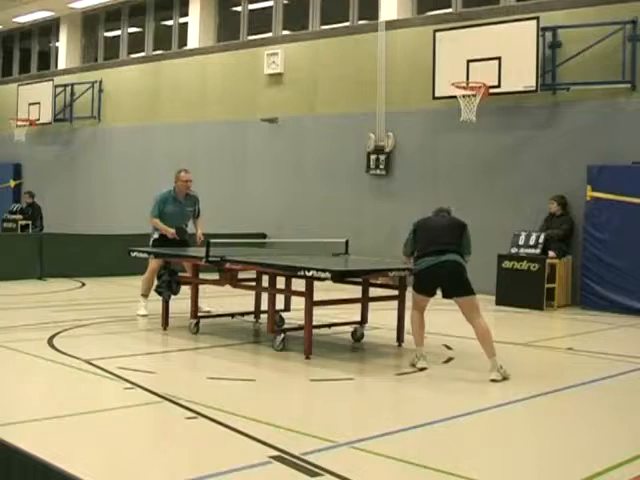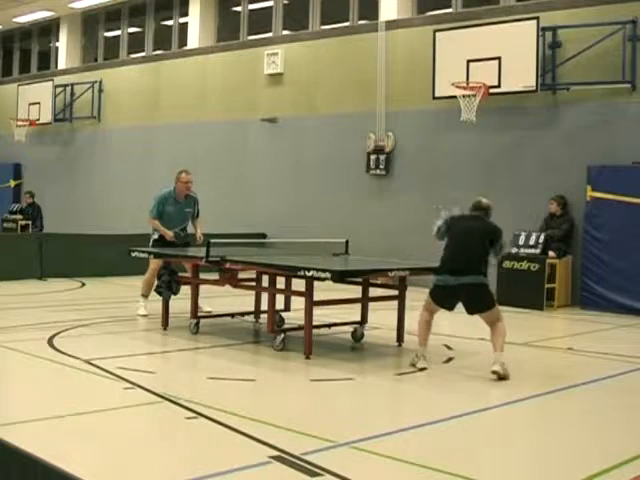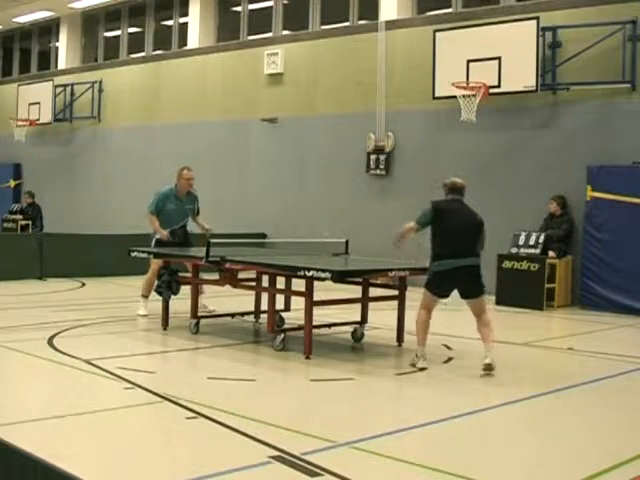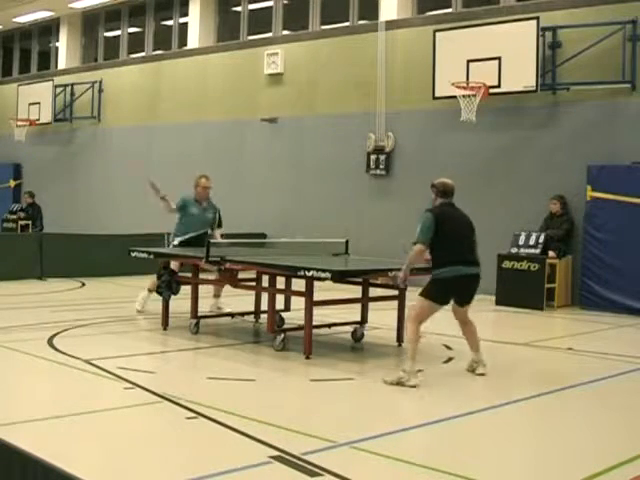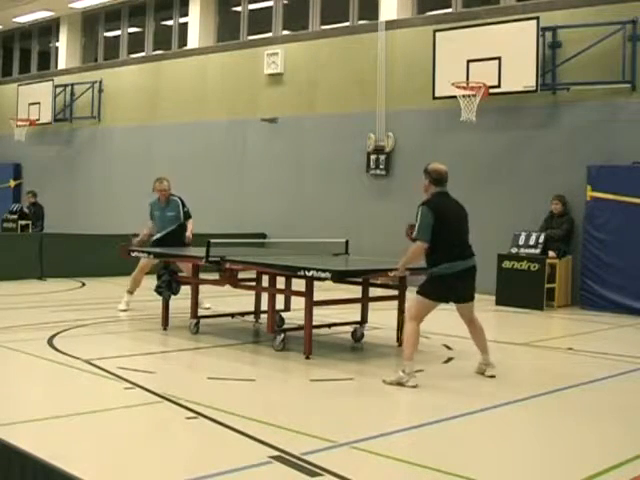
dt=0.7s
person 1, frame 1
left shoulder: (419, 224)
right shoulder: (460, 224)
left elbow: (406, 256)
right elbow: (466, 256)
left hip: (424, 267)
right hip: (453, 266)
left knee: (417, 309)
right knee: (475, 317)
left ankle: (419, 357)
right ankle: (495, 367)
person 1, frame 2
left shoulder: (454, 221)
right shoulder: (493, 229)
left elbow: (439, 234)
right elbow: (497, 253)
left wrist: (440, 223)
left hip: (445, 281)
right hip: (475, 283)
left knee: (427, 310)
right knee: (497, 322)
left ankle: (421, 357)
right ankle: (498, 362)
person 1, frame 3
left shoulder: (437, 207)
right shoulder: (476, 218)
left elbow: (412, 227)
left wrist: (399, 237)
left hip: (442, 267)
right hip: (471, 267)
left knee: (425, 308)
right knee: (481, 314)
left ankle: (420, 356)
right ankle: (489, 355)
person 1, frame 4
left shoulder: (432, 214)
right shoulder: (465, 218)
left elbow: (420, 248)
left wrist: (405, 269)
left hip: (447, 276)
right hip: (472, 274)
left knee: (414, 320)
right knee: (462, 316)
left ankle: (408, 372)
right ankle: (478, 361)
person 1, frame 5
left shoulder: (428, 207)
right shoulder: (459, 207)
left elbow: (421, 245)
left wrist: (402, 264)
left hip: (443, 274)
right hip: (467, 269)
left knee: (412, 318)
right knee: (469, 317)
left ankle: (407, 373)
right ankle: (487, 364)
person 2, frame 1
left shoulder: (193, 198)
right shoulder: (163, 196)
left elbow: (196, 217)
right elbow: (153, 219)
left wrist: (198, 230)
right wrist: (167, 230)
left hip: (181, 236)
right hip: (161, 236)
left knee: (193, 267)
right knee: (153, 267)
right ankle: (143, 303)
person 2, frame 2
left shoulder: (193, 198)
right shoulder: (163, 197)
left elbow: (195, 218)
right elbow: (152, 219)
left wrist: (198, 230)
right wrist: (166, 232)
left hip: (180, 237)
right hip: (161, 236)
right knee: (154, 267)
right ankle: (142, 303)
person 2, frame 3
left shoulder: (193, 196)
right shoulder: (164, 194)
left elbow: (195, 215)
right elbow: (151, 214)
left wrist: (203, 225)
right wrist: (160, 231)
left hip: (181, 235)
right hip: (163, 237)
right knee: (155, 269)
left ankle: (200, 301)
right ankle: (143, 304)
person 2, frame 4
left shoulder: (214, 208)
right shoulder: (187, 200)
left elbow: (216, 229)
right elbow: (172, 209)
left wrist: (218, 241)
right wrist: (163, 198)
right hip: (181, 243)
right knee: (169, 271)
left ankle: (216, 304)
right ankle: (145, 296)
person 2, frame 5
left shoulder: (177, 201)
right shoulder: (153, 205)
left elbow: (189, 219)
left wrist: (189, 232)
right wrist: (141, 238)
left hip: (178, 243)
right hip: (159, 242)
left knee: (191, 270)
right knee: (141, 268)
right ankle: (126, 300)
